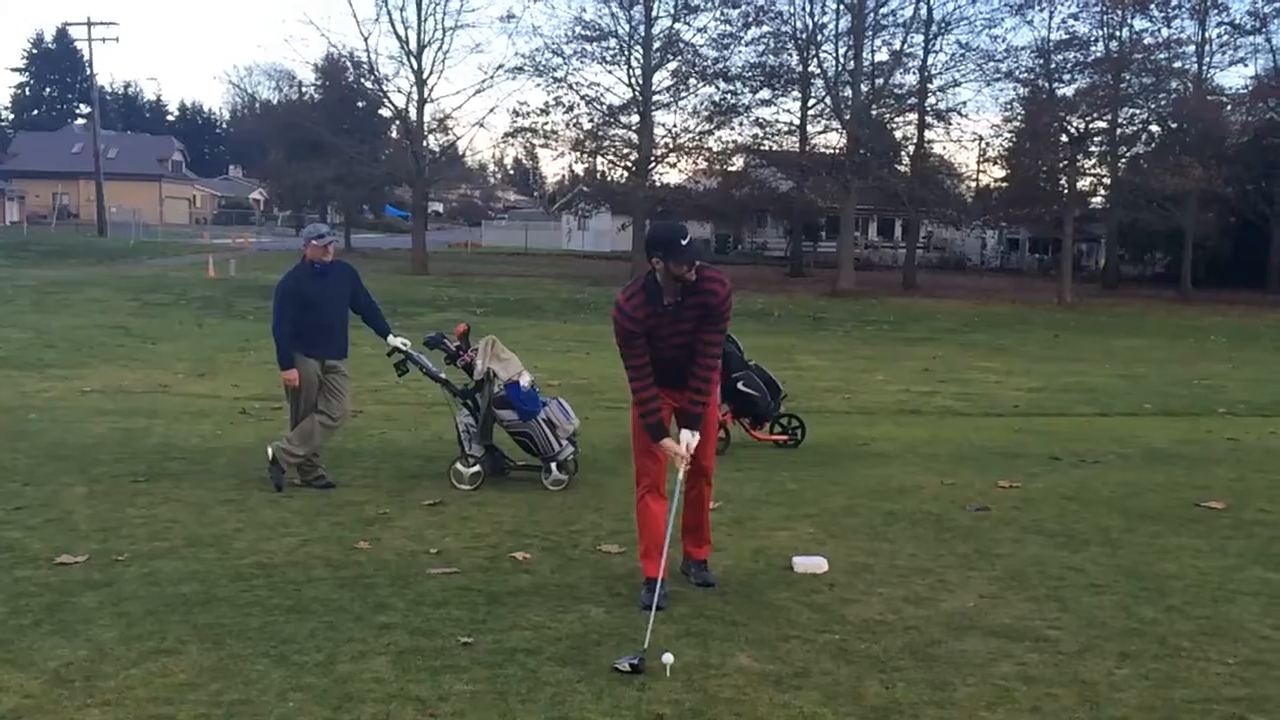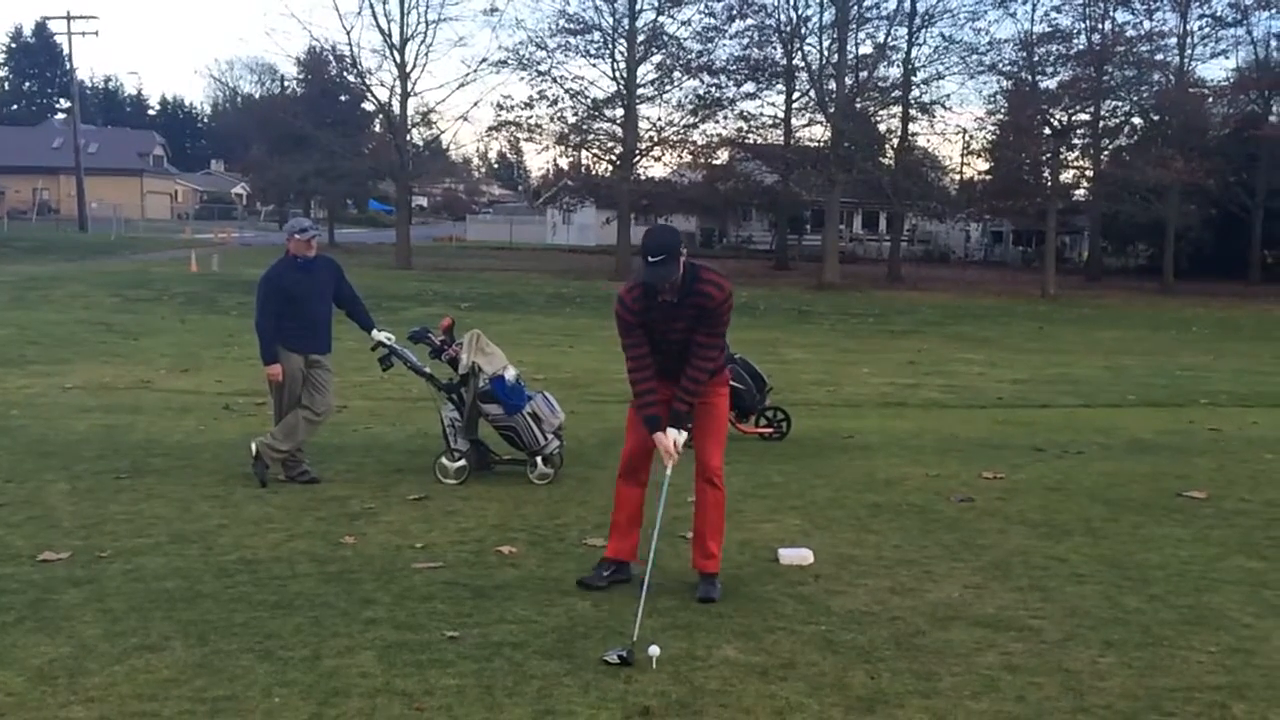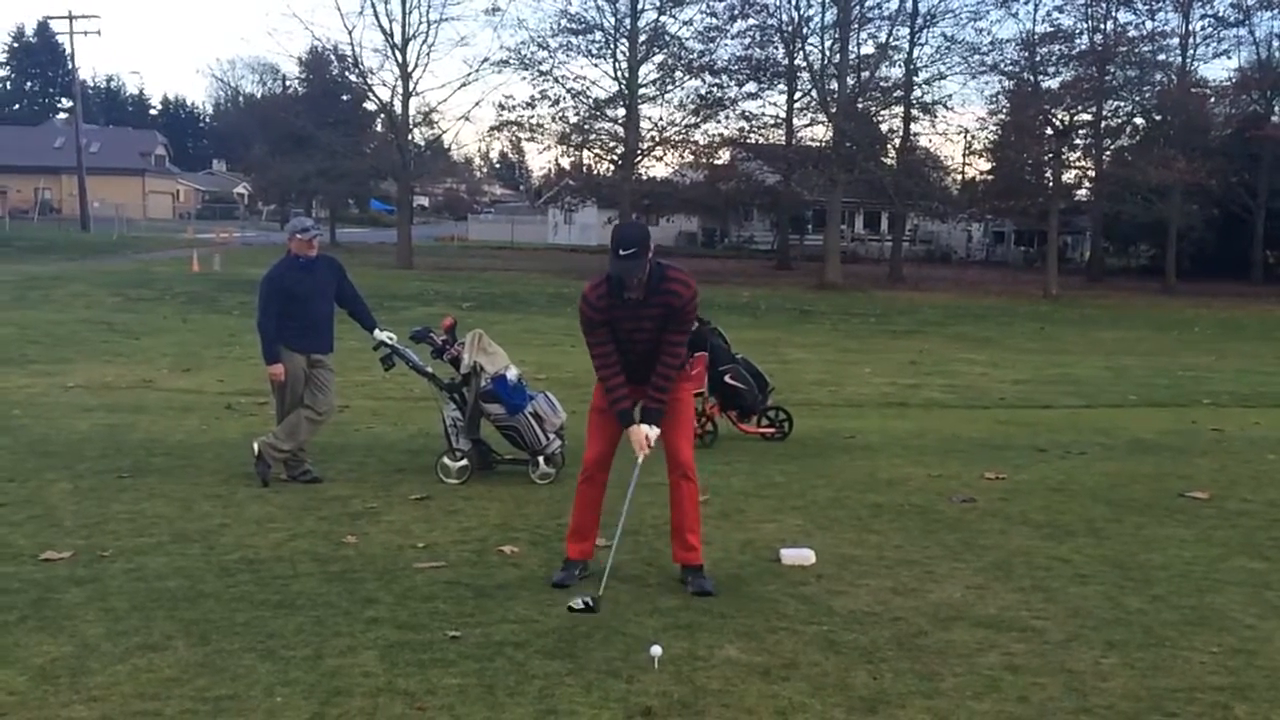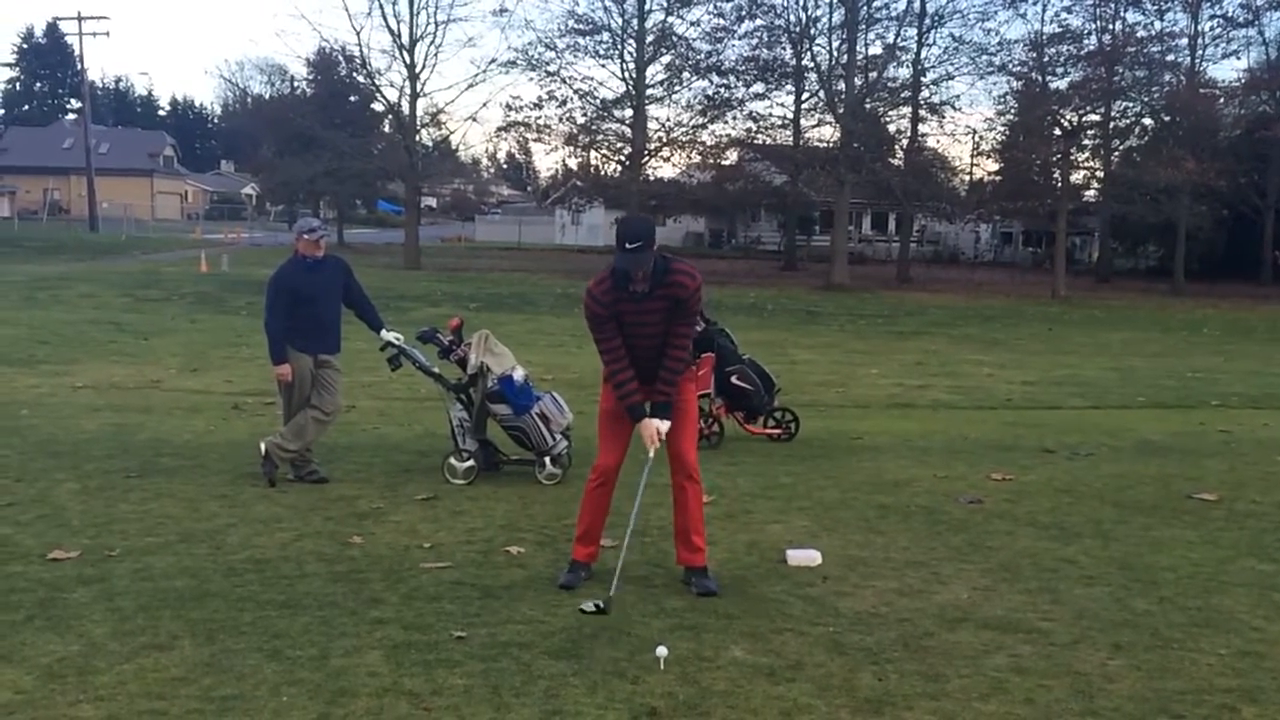
dt=1s
person 1, frame 1
left shoulder: (715, 287)
right shoulder: (629, 305)
left elbow: (707, 358)
right elbow: (640, 377)
left wrist: (693, 424)
right wrist: (662, 436)
left hip: (699, 384)
right hip: (654, 388)
left knee: (701, 470)
right knee: (650, 478)
left ankle: (695, 556)
right ankle: (653, 575)
person 1, frame 2
left shoulder: (716, 291)
right shoulder: (630, 299)
left elbow: (704, 359)
right elbow: (640, 366)
left wrist: (681, 422)
right wrist: (656, 428)
left hip: (708, 382)
right hip: (656, 380)
left knee: (710, 469)
right knee: (632, 462)
left ankle: (708, 570)
right ankle: (617, 560)
person 1, frame 3
left shoulder: (681, 290)
right shoulder: (594, 298)
left elbow: (672, 357)
right elbow: (606, 364)
left wrist: (651, 418)
right wrist: (628, 422)
left hip: (670, 380)
right hip: (617, 381)
left knee: (682, 463)
right knee: (594, 462)
left ankle: (691, 564)
right ankle: (577, 557)
person 1, frame 4
left shoulder: (686, 281)
right shoulder: (599, 293)
left elbow: (679, 349)
right elbow: (615, 359)
left wrist: (662, 410)
right wrist: (640, 416)
left hip: (674, 380)
right hip: (624, 381)
left knee: (685, 465)
right knee: (606, 466)
left ankle: (694, 564)
right ankle: (582, 559)
person 2, frame 1
left shoulder: (345, 273)
right shoulder: (292, 281)
left elbow: (366, 306)
right elbow: (281, 326)
left wrist: (388, 335)
right wrist: (286, 366)
left hip: (335, 359)
right hip: (303, 358)
left knee: (336, 410)
right knee: (305, 417)
left ankle: (282, 454)
right ankle: (309, 471)
person 2, frame 2
left shoulder: (329, 268)
right shoulder: (275, 275)
left elbow: (350, 301)
right elbow: (264, 321)
left wrist: (372, 330)
right wrist: (270, 361)
left hip: (318, 354)
right hip: (287, 353)
left knee: (319, 407)
right knee: (288, 412)
left ankle: (266, 449)
right ankle: (294, 466)
person 2, frame 3
left shoulder: (331, 267)
right shoulder: (277, 275)
left elbow: (352, 300)
right elbow: (266, 321)
left wrist: (374, 329)
right wrist: (272, 361)
left hip: (319, 354)
right hip: (289, 353)
left knee: (321, 407)
right knee: (291, 411)
left ankle: (268, 449)
right ankle: (296, 465)
person 2, frame 4
left shoulder: (338, 268)
right shoulder: (284, 276)
left elbow: (359, 301)
right elbow: (273, 321)
left wrist: (381, 330)
right wrist: (279, 361)
left hip: (327, 354)
right hip: (296, 353)
left knee: (327, 406)
right knee: (298, 412)
left ankle: (275, 450)
right ankle: (302, 466)
